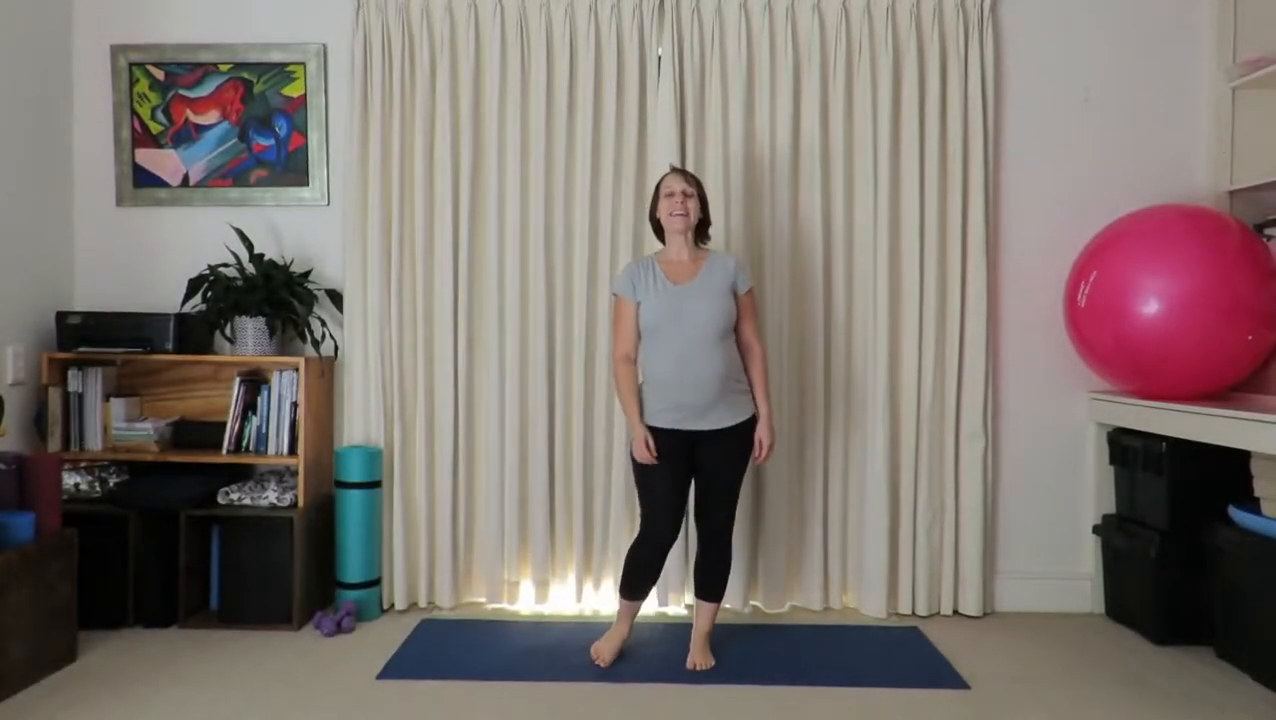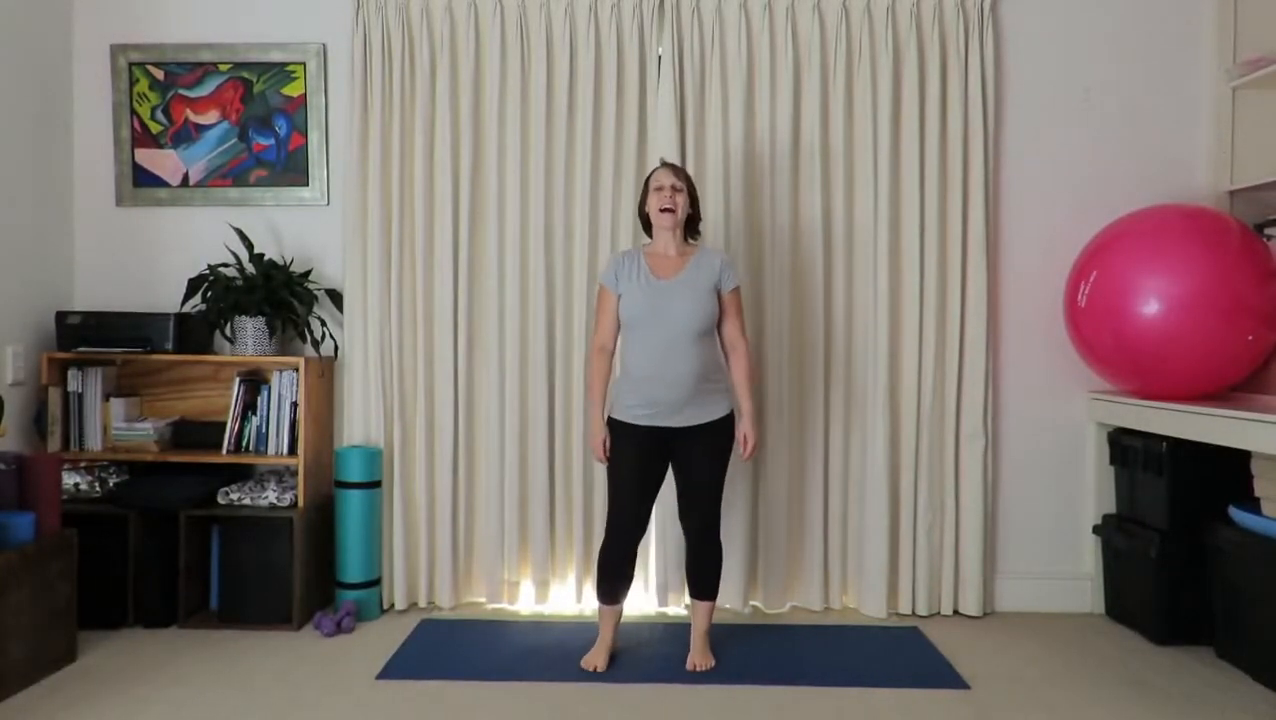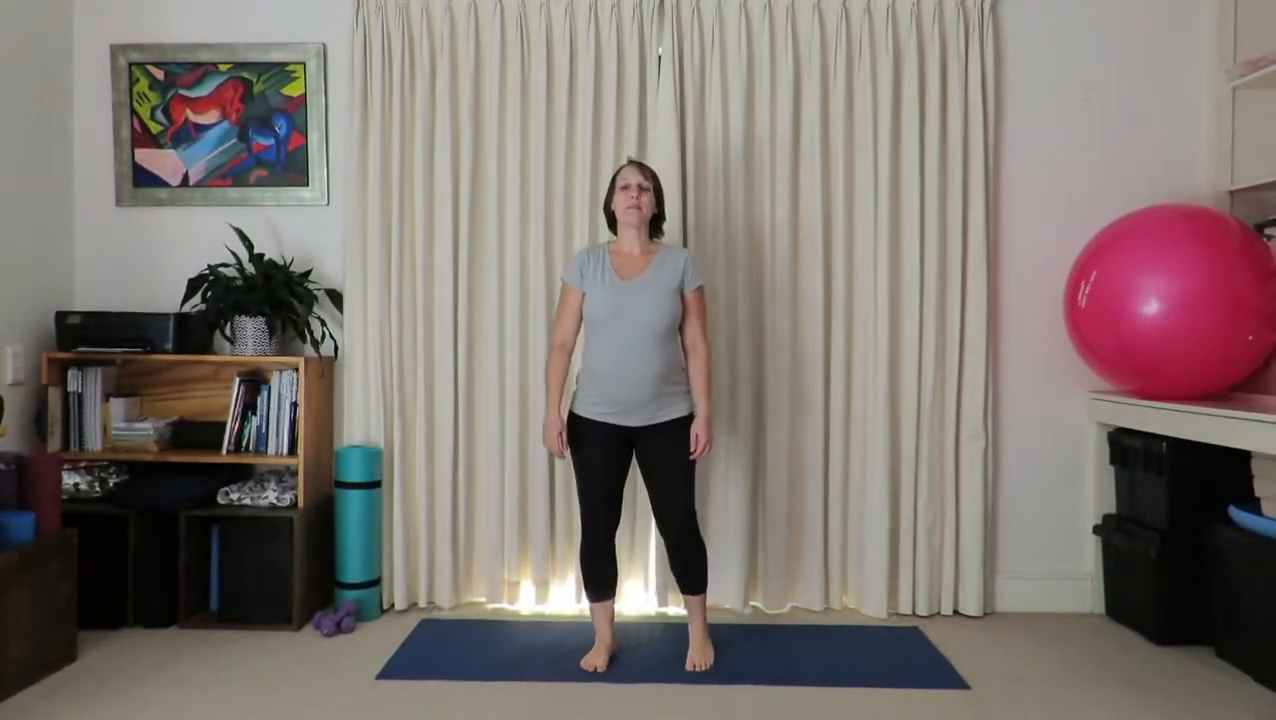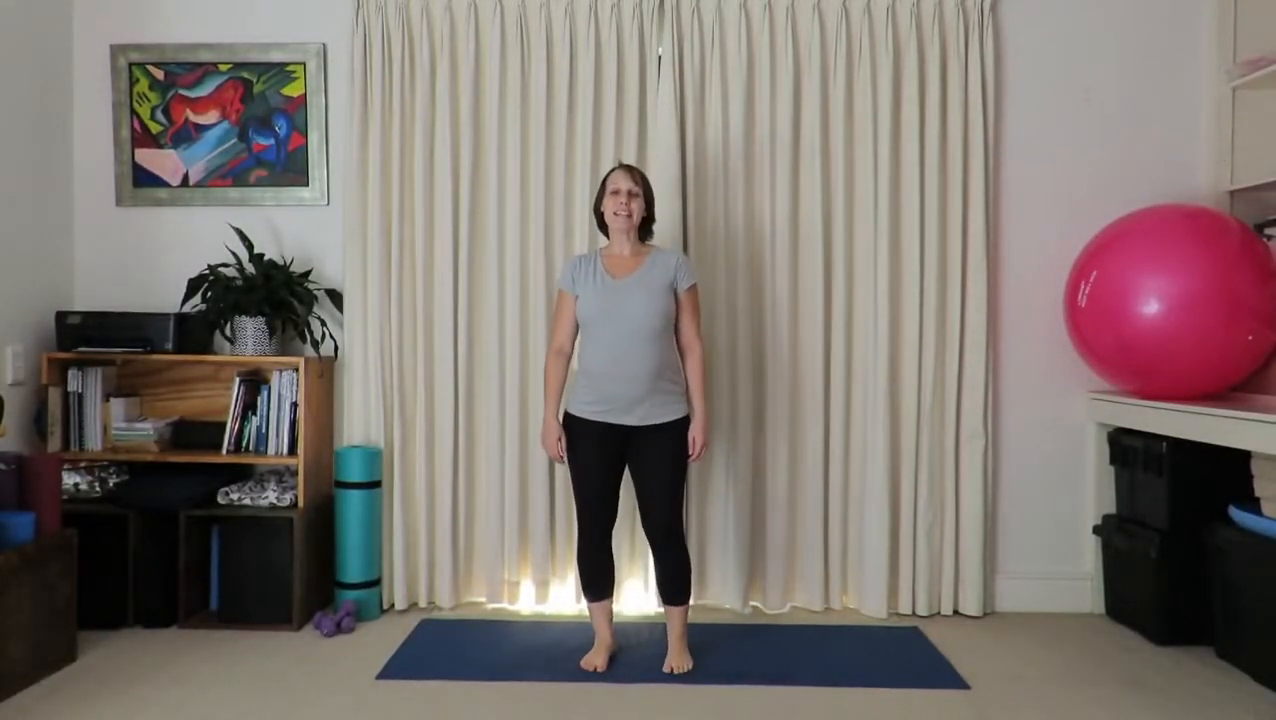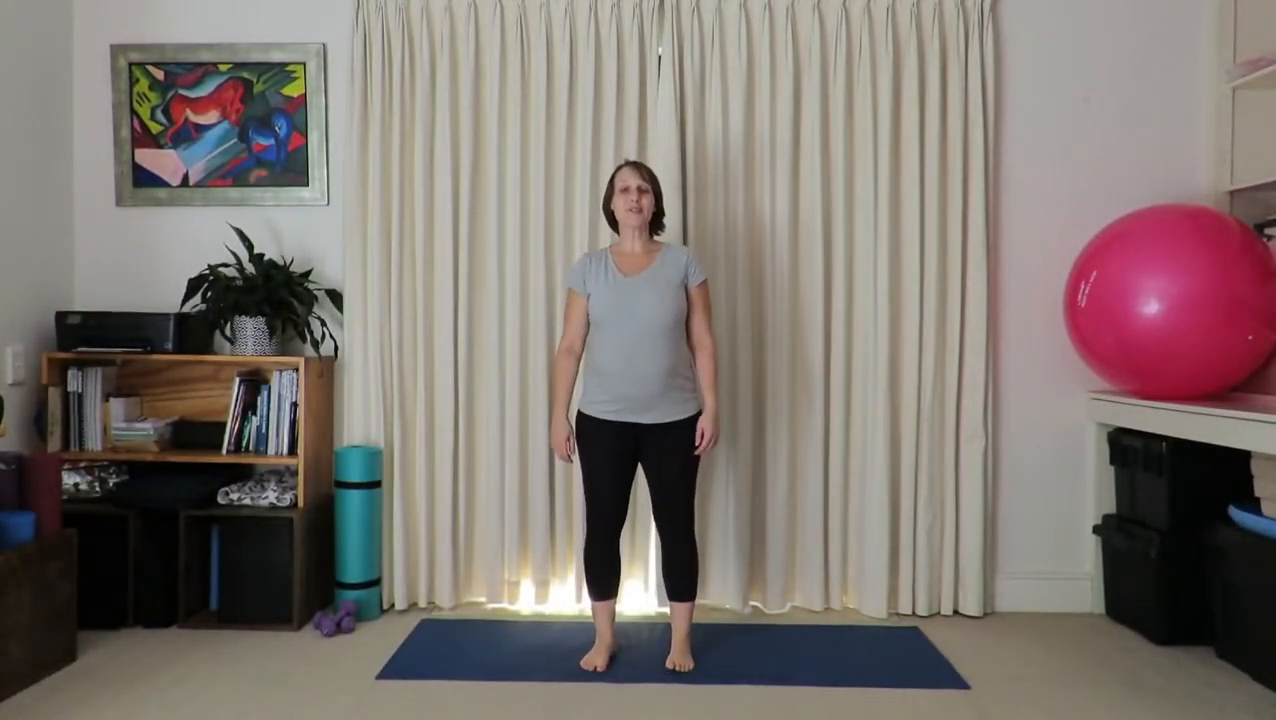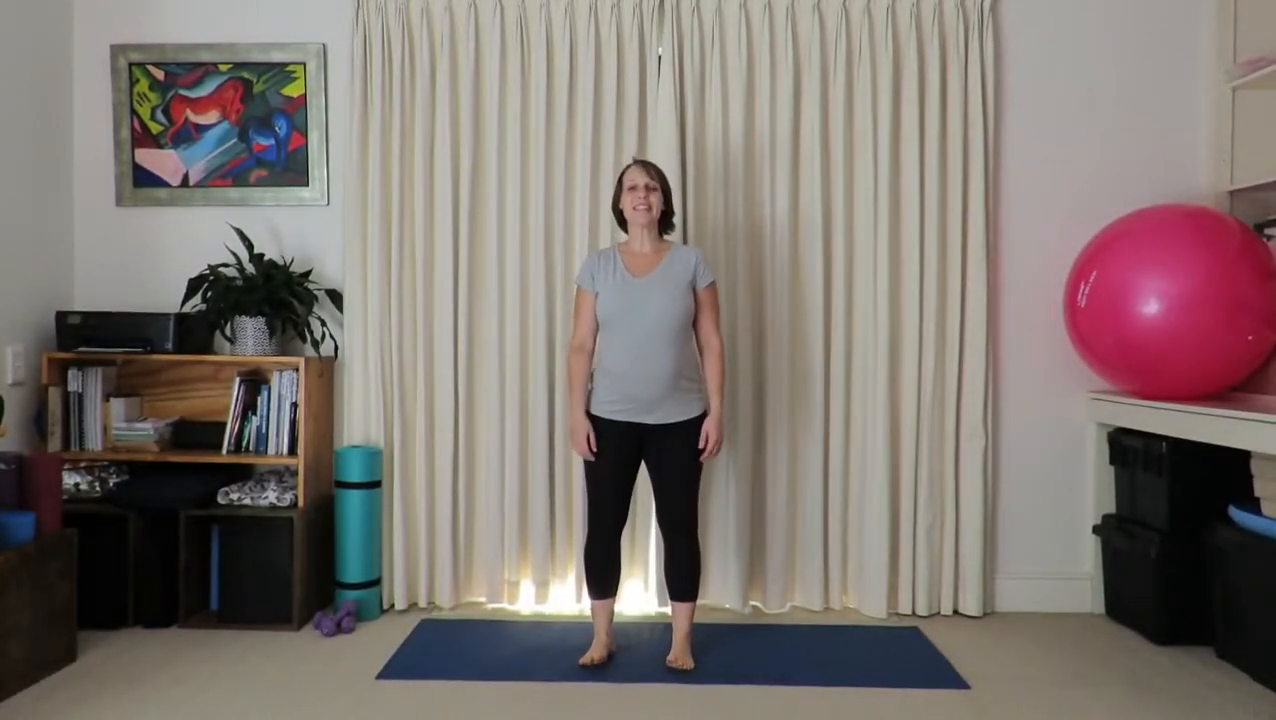
dt=0.4s
person 1, frame 1
left shoulder: (729, 269)
right shoulder: (636, 275)
left elbow: (751, 347)
right elbow: (624, 357)
left wrist: (764, 414)
right wrist: (634, 423)
left hip: (727, 426)
right hip: (662, 427)
left knee: (715, 530)
right knee: (659, 532)
left ankle: (700, 637)
right ankle: (622, 625)
person 1, frame 2
left shoulder: (716, 266)
right shoulder: (621, 266)
left elbow: (735, 345)
right elbow: (601, 347)
left wrist: (746, 413)
right wrist: (595, 418)
left hip: (704, 422)
right hip: (633, 422)
left knee: (701, 528)
right knee: (623, 529)
left ankle: (700, 637)
right ankle: (605, 636)
person 1, frame 3
left shoulder: (680, 265)
right shoulder: (585, 264)
left elbow: (696, 347)
right elbow: (562, 342)
left wrist: (703, 414)
right wrist: (552, 411)
left hip: (667, 419)
right hip: (596, 420)
left knee: (679, 524)
right knee: (598, 527)
left ankle: (699, 631)
right ankle: (603, 637)
person 1, frame 4
left shoulder: (672, 266)
right shoulder: (578, 268)
left elbow: (691, 347)
right elbow: (560, 348)
left wrist: (700, 414)
right wrist: (550, 416)
left hip: (661, 422)
right hip: (590, 421)
left knee: (664, 529)
right knee: (594, 528)
left ankle: (678, 639)
right ankle: (603, 637)
person 1, frame 5
left shoulder: (683, 263)
right shoulder: (589, 267)
left elbow: (702, 342)
right elbow: (570, 346)
left wrist: (710, 408)
right wrist: (559, 414)
left hip: (674, 419)
right hip: (603, 419)
left knee: (676, 526)
right knee: (602, 526)
left ankle: (680, 641)
right ankle: (603, 639)
person 1, frame 6
left shoulder: (691, 263)
right shoulder: (597, 265)
left elbow: (710, 344)
right elbow: (581, 346)
left wrist: (715, 411)
right wrist: (577, 412)
left hip: (678, 420)
right hip: (609, 419)
left knee: (679, 525)
right knee: (603, 525)
left ankle: (681, 640)
right ankle: (601, 636)
